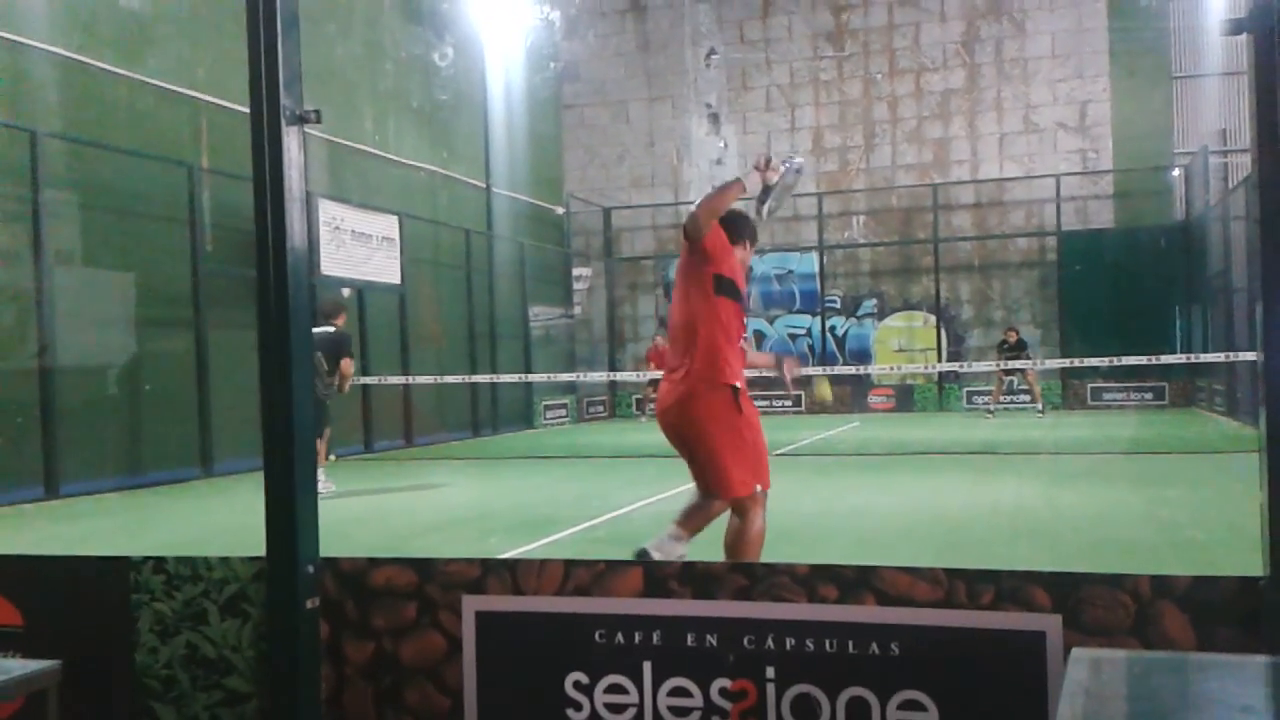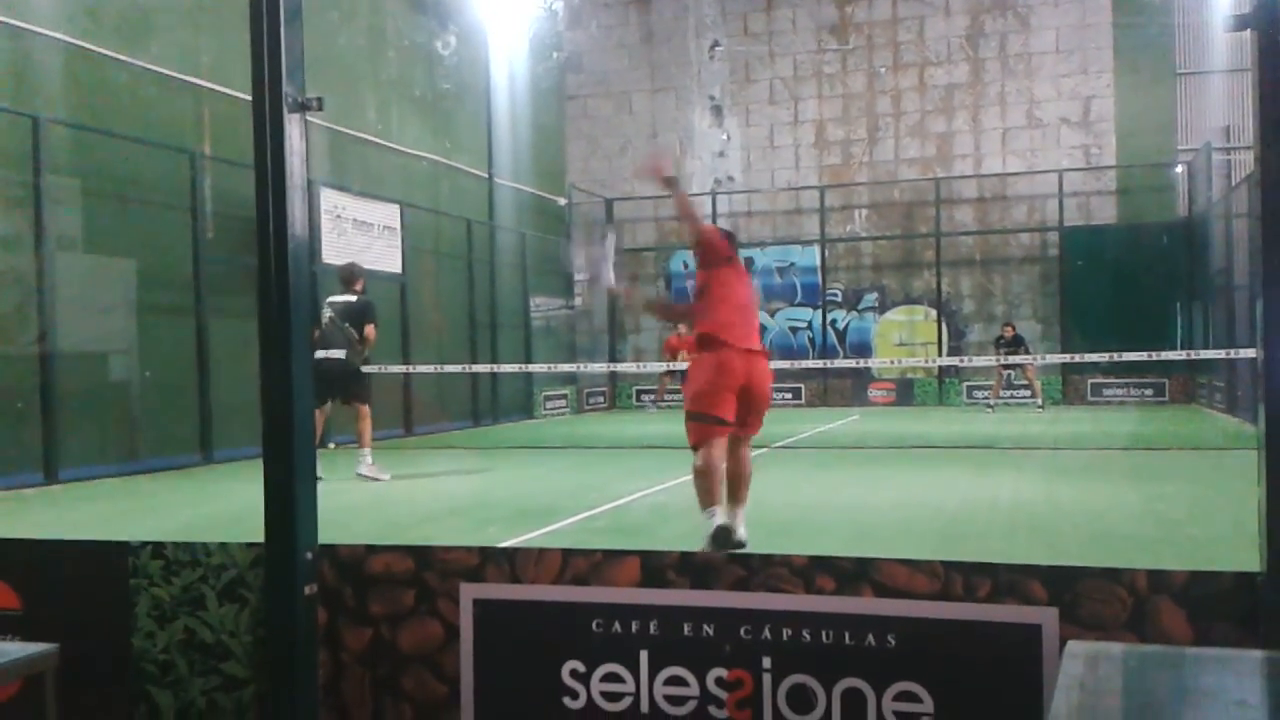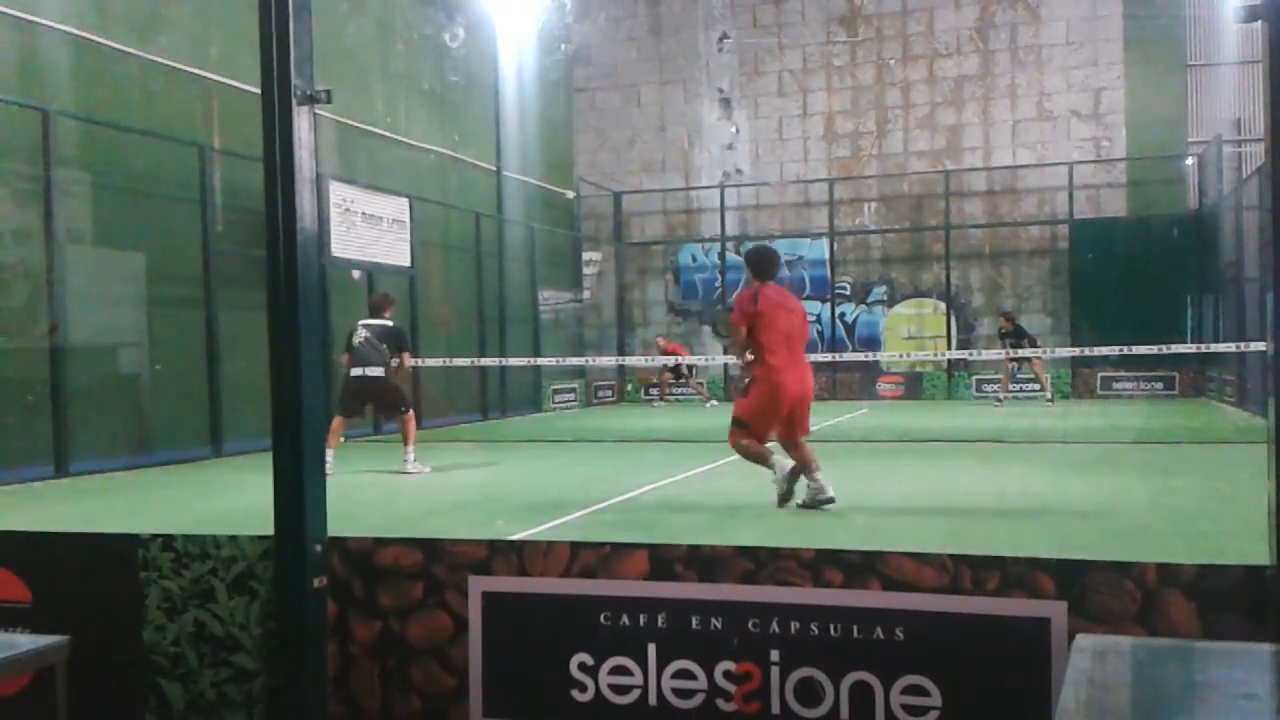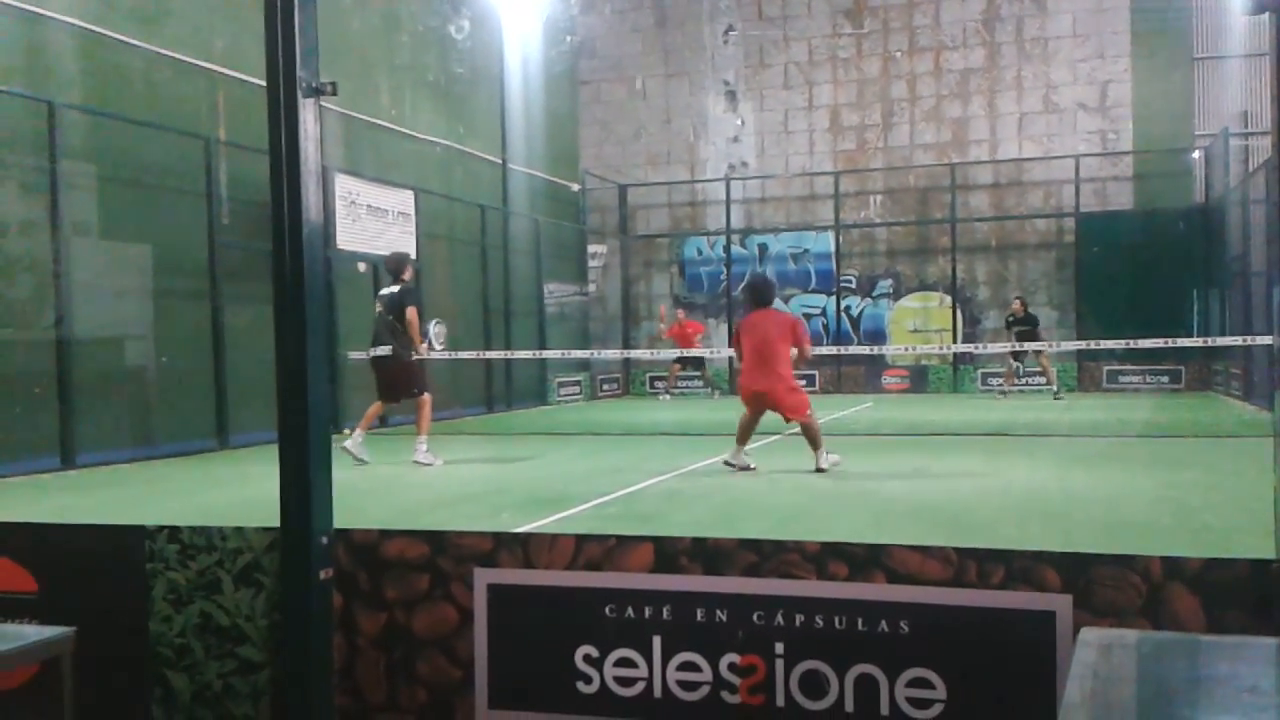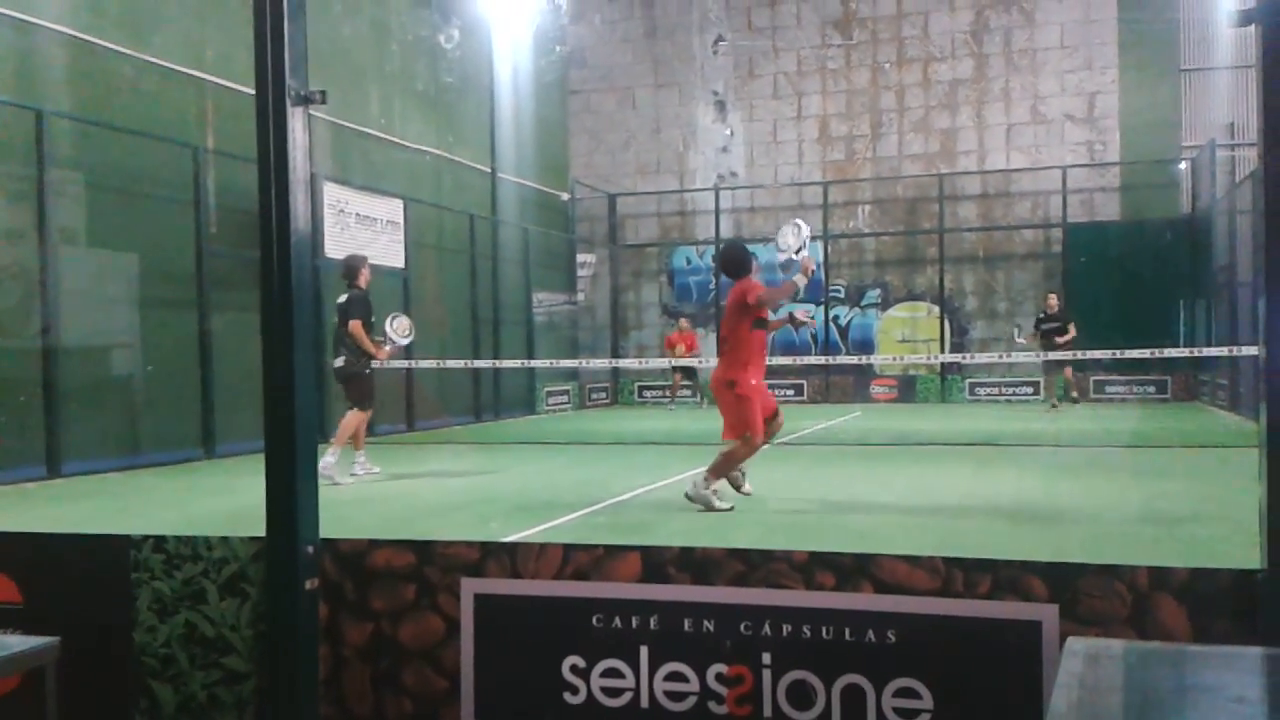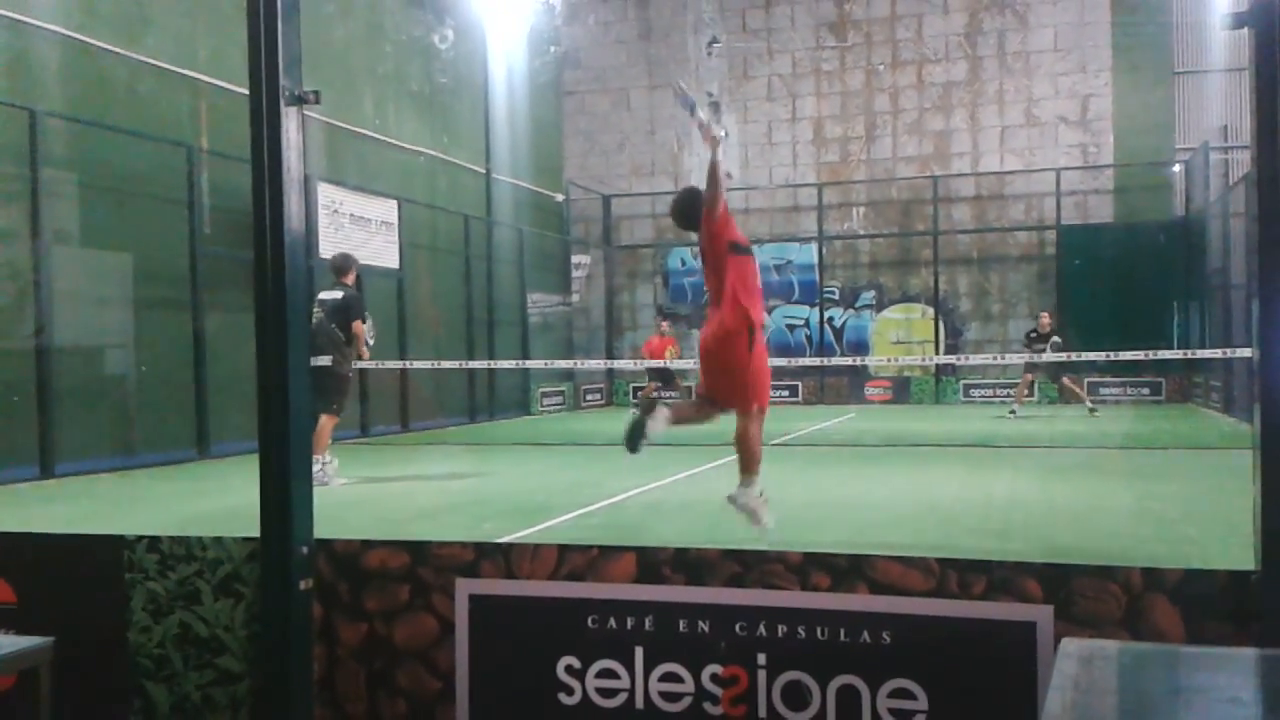
dt=0.7s
person 1, frame 1
left shoulder: (707, 277)
right shoulder: (706, 253)
left elbow: (731, 348)
right elbow: (699, 215)
left wrist: (775, 362)
right wrist: (749, 179)
left hip: (674, 399)
right hip: (712, 393)
left knee: (719, 490)
right knee: (749, 503)
left ankle: (661, 551)
person 1, frame 2
left shoulder: (720, 259)
right shoulder: (739, 282)
left elbow: (694, 224)
right elbow: (681, 313)
left wrist: (669, 182)
right wrist: (637, 300)
left hip: (718, 359)
right hip: (755, 367)
left knee: (708, 447)
right knee: (738, 448)
left ankle: (718, 524)
right ankle: (736, 526)
person 1, frame 3
left shoulder: (747, 297)
right shoulder: (794, 301)
left elbow: (739, 338)
left wrist: (744, 354)
left hip: (771, 380)
right hip: (802, 378)
left knee: (740, 439)
right knee: (794, 439)
left ankle: (781, 468)
right ankle: (818, 487)
person 1, frame 4
left shoulder: (743, 323)
right shoulder: (790, 320)
right elbow: (806, 354)
right wrist: (794, 353)
left hip: (748, 386)
right hip: (779, 386)
left knee: (754, 411)
right knee: (804, 414)
left ankle: (737, 454)
right ankle: (822, 457)
person 1, frame 5
left shoulder: (743, 291)
right shoulder: (748, 287)
right elbow: (768, 299)
left wrist: (790, 319)
right wrist: (801, 276)
left hip: (745, 377)
right hip: (737, 378)
left knee: (774, 422)
right knee: (750, 440)
left ankle: (731, 466)
right ankle: (702, 486)
person 1, frame 6
left shoulder: (713, 240)
right shoulder: (714, 224)
right elbow: (715, 192)
right wrist: (713, 151)
left hip: (719, 331)
right hip: (739, 329)
left knee: (710, 405)
right knee: (751, 415)
left ankle: (657, 414)
right ankle: (748, 493)
person 2, frame 1
left shoulder: (312, 334)
right shoulder: (341, 335)
left elbow: (312, 365)
right elbow: (345, 367)
right wrist: (343, 384)
right hip: (314, 391)
left knee: (323, 431)
right knee: (312, 439)
left ankle: (319, 479)
person 2, frame 2
left shoulder: (327, 302)
right shoulder: (364, 303)
left elbow: (317, 334)
right elbow: (369, 333)
right wrist: (364, 349)
left hip: (321, 360)
right hip: (346, 361)
left knee: (319, 411)
right knee: (363, 411)
right ankle: (366, 462)
person 2, frame 3
left shoulder: (357, 327)
right shoulder: (396, 331)
left elbow: (346, 360)
right elbow: (405, 364)
right wrist: (393, 376)
left hip: (355, 377)
right hip: (380, 377)
left knee: (340, 417)
right knee: (408, 416)
left ankle: (326, 461)
right ankle: (409, 461)
person 2, frame 4
left shoulder: (383, 293)
right shoulder: (408, 290)
right elbow: (411, 316)
left wrist: (411, 345)
right wrist: (418, 344)
left hip: (378, 353)
right hip: (397, 355)
left knee: (383, 401)
right knee: (423, 399)
left ankle: (355, 441)
right ankle: (422, 450)
person 2, frame 5
left shoulder: (346, 297)
right shoulder: (359, 297)
right elbow: (354, 328)
left wrist: (374, 345)
right wrist: (374, 351)
left hip: (344, 362)
right hip: (355, 363)
left knee: (360, 411)
right knee: (359, 411)
left ankle: (360, 461)
right ankle: (329, 460)
person 2, frame 6
left shoulder: (321, 296)
right shoulder: (352, 297)
left elbow: (315, 328)
right elbow: (357, 328)
right wrist: (362, 350)
left hip: (316, 360)
right hip: (336, 362)
left knee: (326, 412)
right knee: (330, 414)
left ankle: (325, 460)
right ankle: (316, 468)
